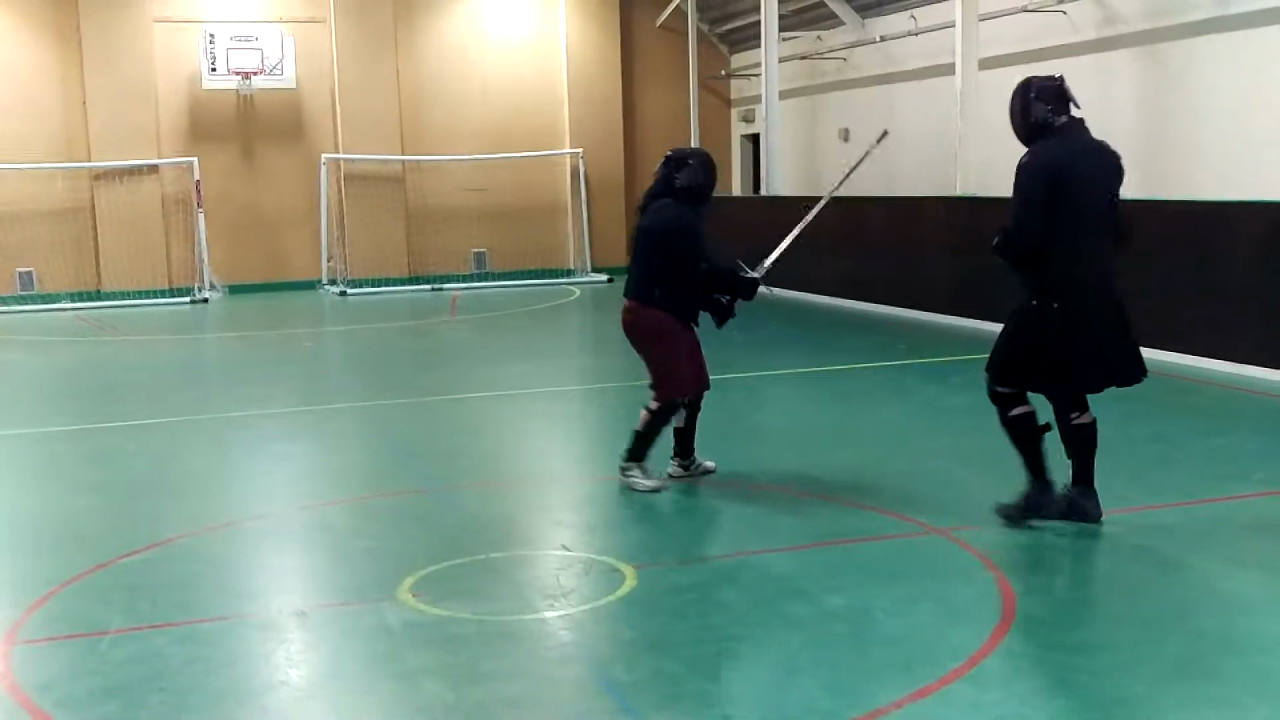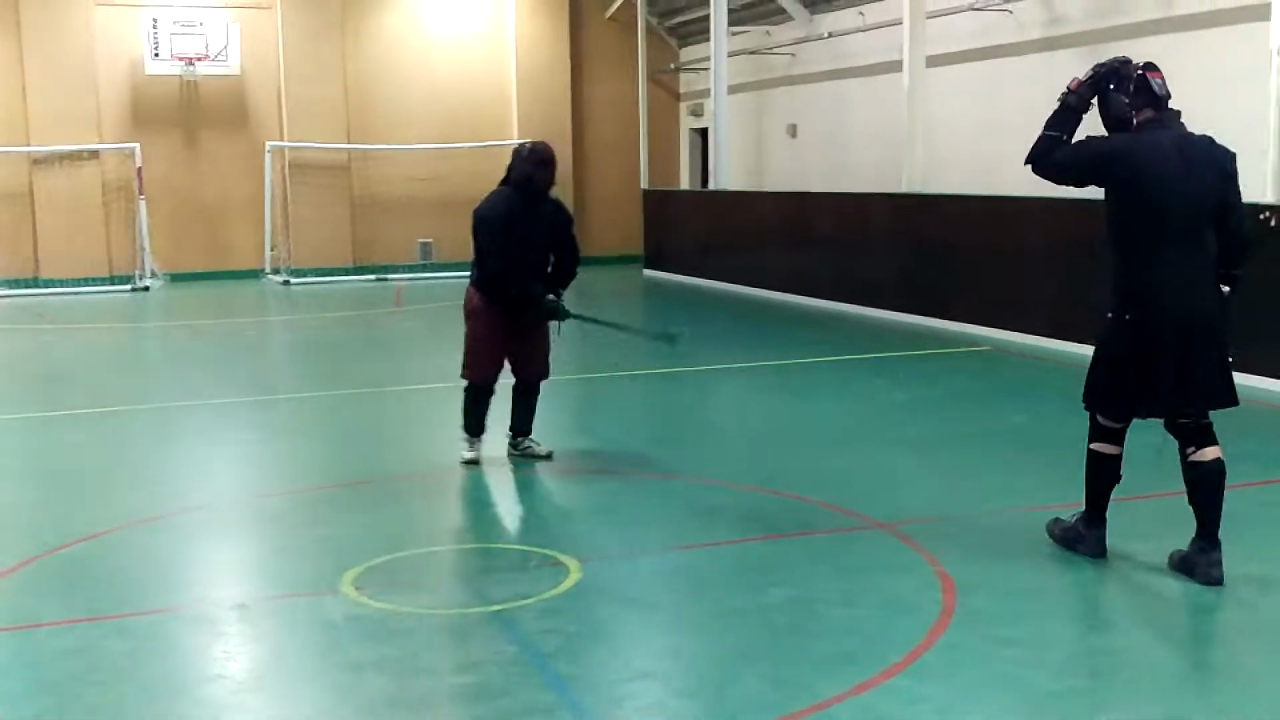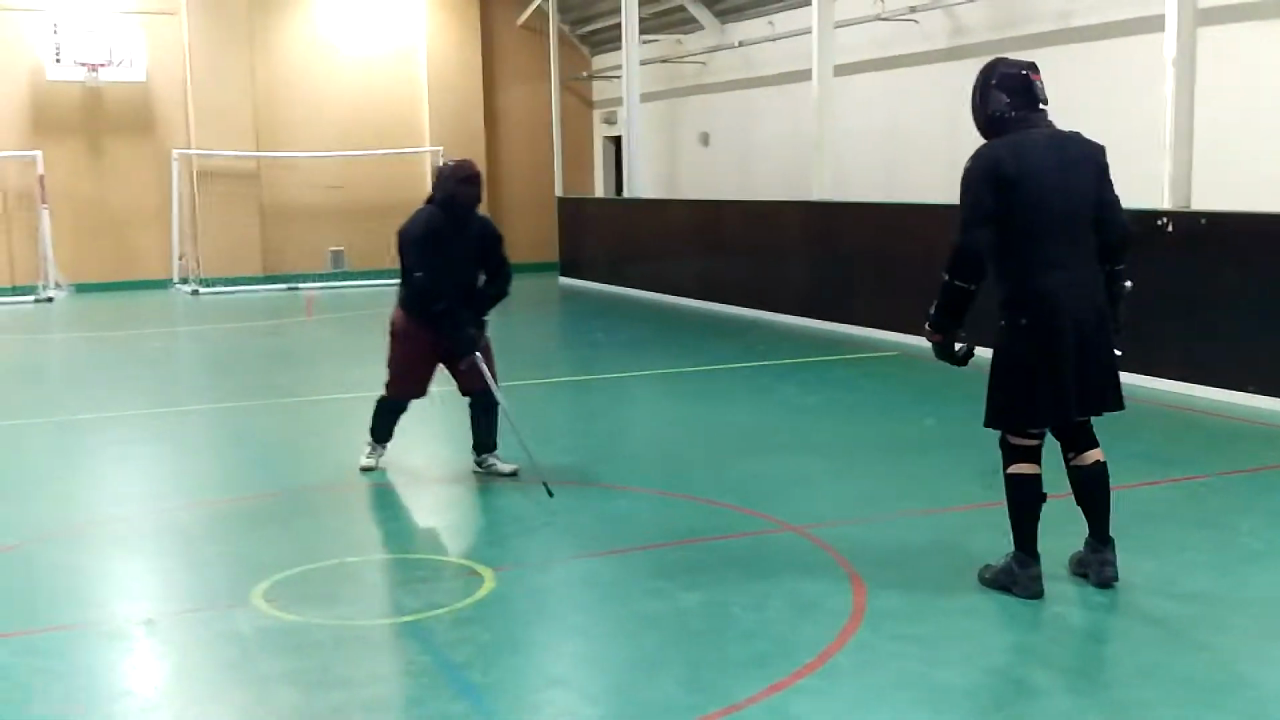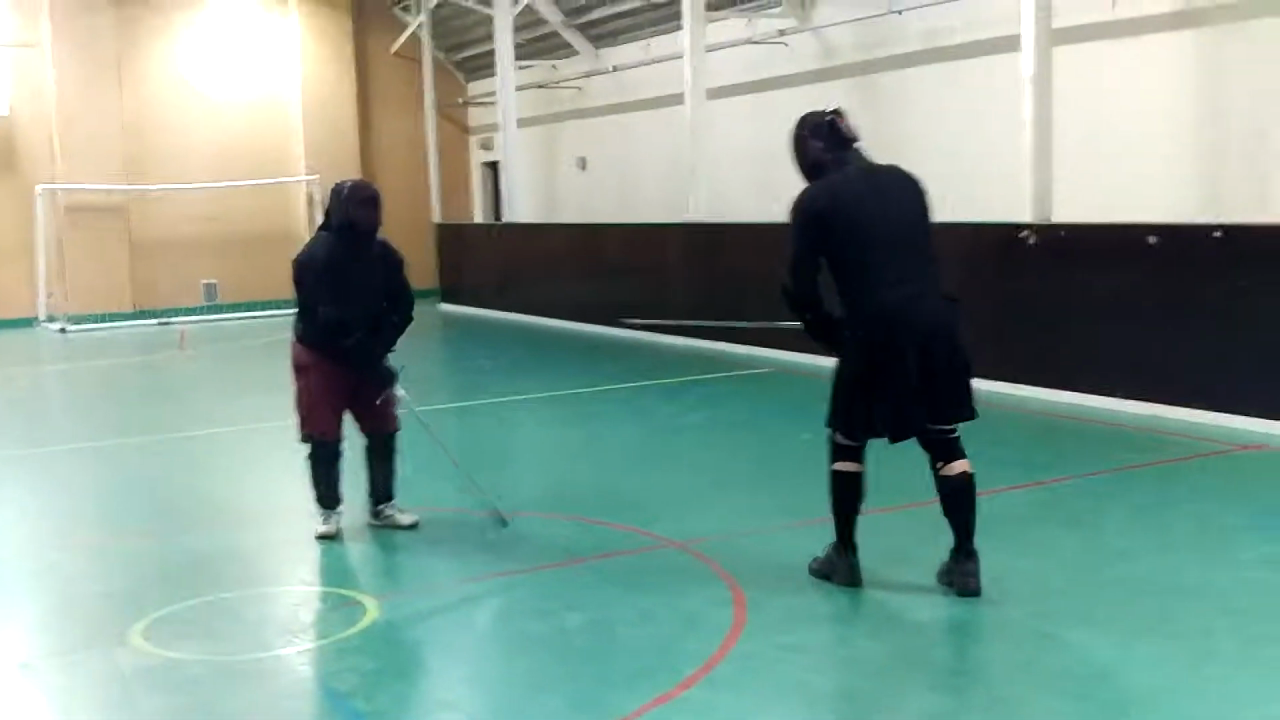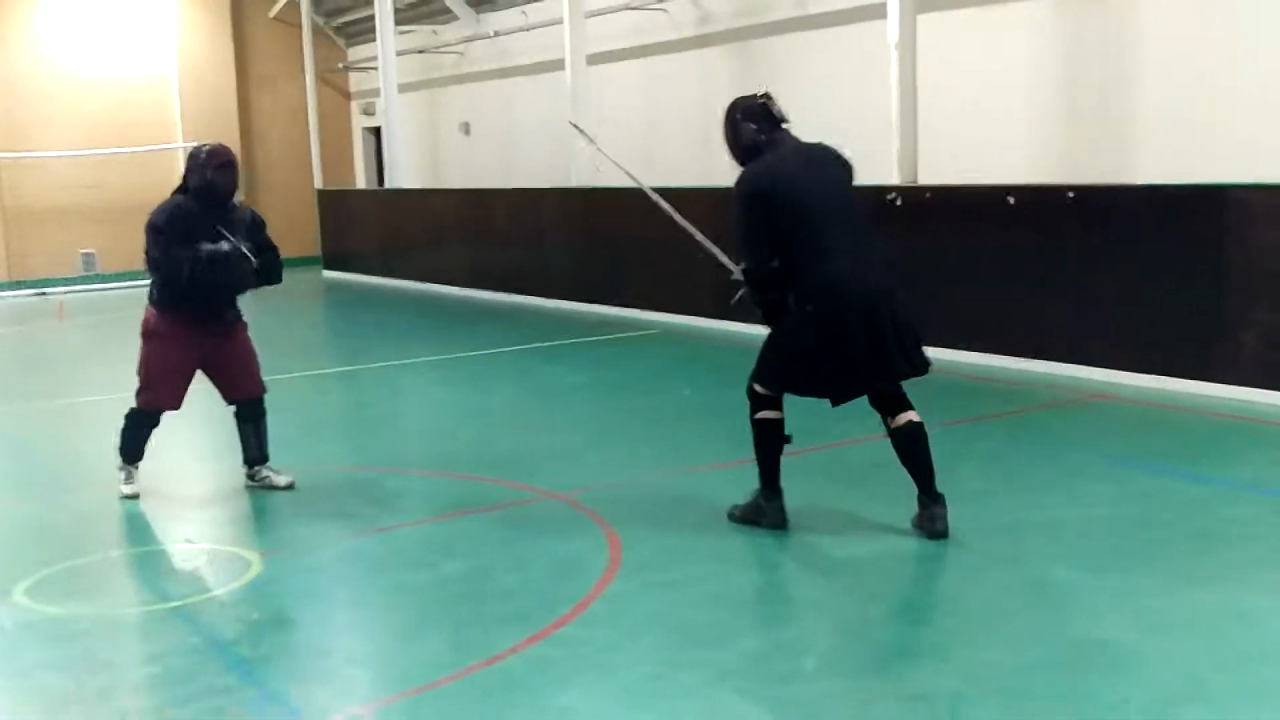
dt=1s
person 1, frame 1
left shoulder: (1041, 160)
right shoulder: (1104, 155)
left elbow: (1021, 238)
left wrist: (1005, 247)
left hip: (1055, 300)
right hip: (1099, 295)
left knee: (1005, 384)
right knee: (1070, 396)
left ankle: (1040, 488)
right ankle: (1082, 494)
person 1, frame 2
left shoulder: (1120, 153)
right shoulder: (1215, 156)
left elbow: (1043, 160)
right elbow: (1235, 242)
left wrist: (1077, 97)
right wrist: (1216, 299)
left hip: (1141, 314)
right hip: (1198, 315)
left knee: (1109, 420)
right knee: (1194, 428)
left ankle: (1091, 527)
right ankle: (1207, 549)
person 1, frame 3
left shoulder: (992, 161)
right shoulder: (1086, 151)
left elbow: (971, 254)
right elbow: (1115, 239)
left wrist: (941, 325)
right wrist: (1108, 306)
left hip: (1033, 319)
right hip: (1087, 315)
left knee: (1021, 441)
right knee: (1078, 431)
left ankle: (1025, 564)
right ankle: (1100, 551)
person 1, frame 4
left shoulder: (815, 200)
right shoulder: (903, 181)
left elbow: (800, 287)
right elbow: (922, 255)
left wrist: (830, 333)
left hip: (876, 332)
right hip: (933, 324)
left knee: (847, 443)
right knee: (944, 441)
left ankle: (844, 556)
right ankle: (964, 560)
person 1, frame 5
left shoulder: (755, 180)
right shoulder: (831, 158)
left elbow: (760, 266)
left wrist: (780, 317)
right wrist: (771, 272)
left hip: (824, 301)
right hip: (874, 290)
left knee: (764, 391)
right knee: (890, 398)
left ankle: (770, 500)
right ankle: (931, 505)
person 2, frame 1
left shoulder: (664, 210)
right shoulder: (676, 217)
left elbow: (683, 270)
right elbow: (698, 270)
left wrist: (714, 301)
right wrist: (741, 285)
left hip: (664, 311)
right hip: (653, 315)
left knee: (691, 385)
right knee: (671, 392)
left ankle: (684, 458)
right ankle: (632, 464)
person 2, frame 2
left shoulder: (554, 211)
right shoulder: (494, 208)
left elbow: (567, 258)
right elbow: (499, 265)
left wrist: (550, 294)
right wrist: (534, 297)
left hip: (531, 303)
right hip: (490, 302)
left knee: (532, 375)
right knee: (482, 376)
left ankle: (520, 438)
right ankle: (472, 438)
person 2, frame 3
left shoulder: (483, 228)
right shoulder: (421, 227)
left elbow: (499, 277)
right elbow: (421, 283)
left wrist: (473, 315)
right wrist: (451, 321)
left hip: (462, 323)
right hip: (418, 322)
left knee: (483, 388)
right knee: (399, 391)
left ankle: (485, 455)
right ankle: (376, 445)
person 2, frame 4
left shoulder: (382, 254)
right shoulder: (317, 256)
left elbow: (401, 305)
right elbow: (326, 319)
left wrist: (380, 346)
right wrist: (367, 356)
left hip: (366, 357)
right hip: (320, 357)
left knee: (383, 431)
right knee: (324, 437)
left ankle: (382, 505)
right ankle: (329, 511)
person 2, frame 5
left shoulder: (241, 217)
right shoulder: (171, 215)
left elbow: (271, 267)
right elbow: (161, 265)
left wrist: (247, 257)
right wrist: (208, 255)
left hip: (223, 321)
right hip: (173, 323)
left knee: (251, 394)
right knee: (153, 401)
left ankle: (257, 468)
right ankle: (128, 465)
